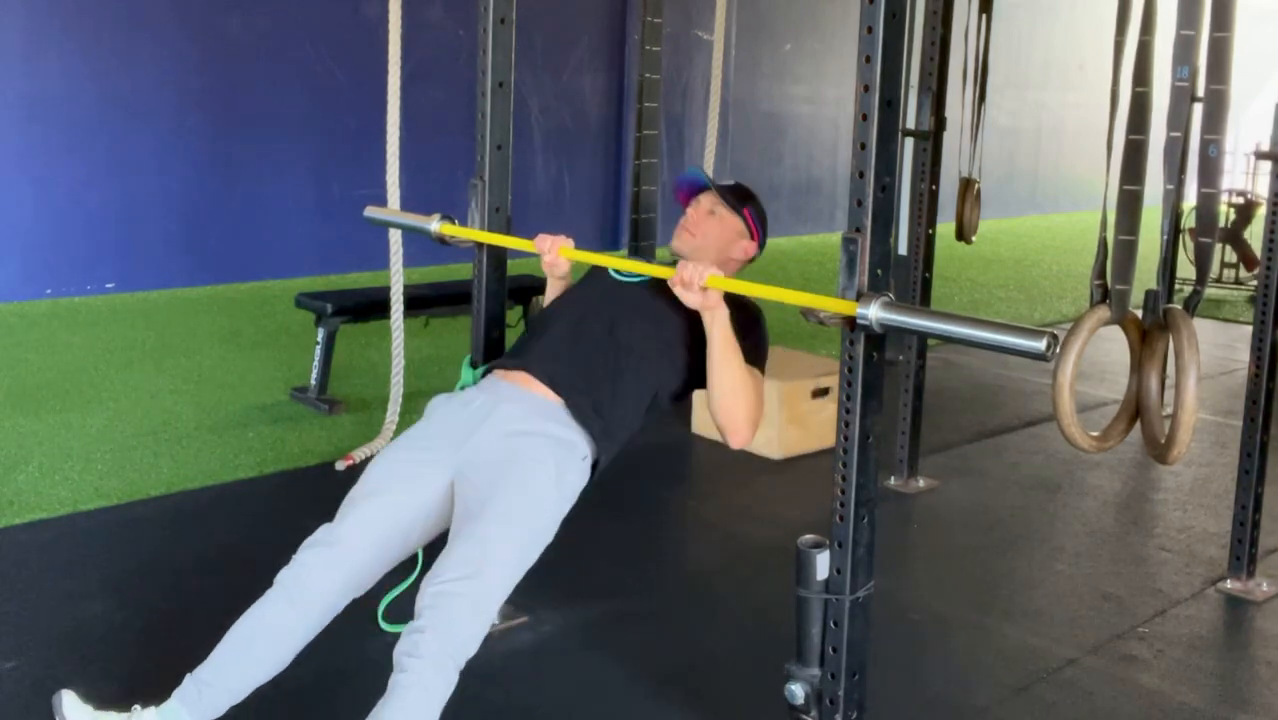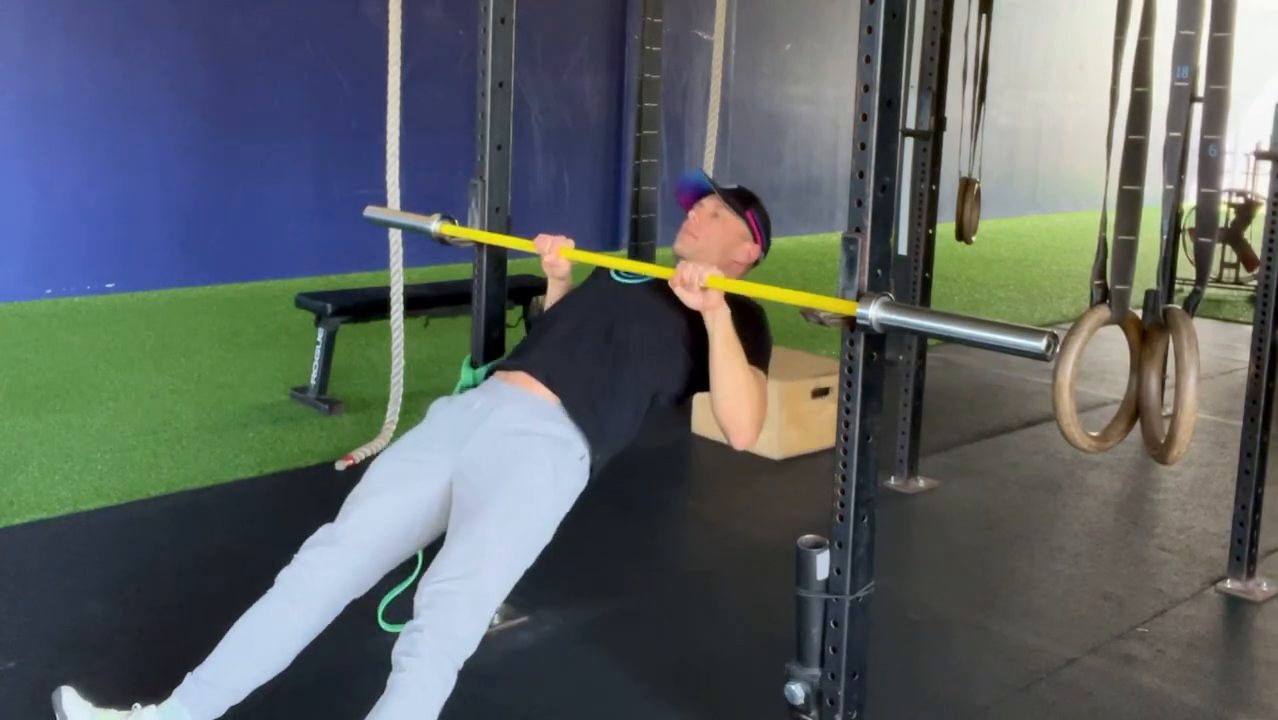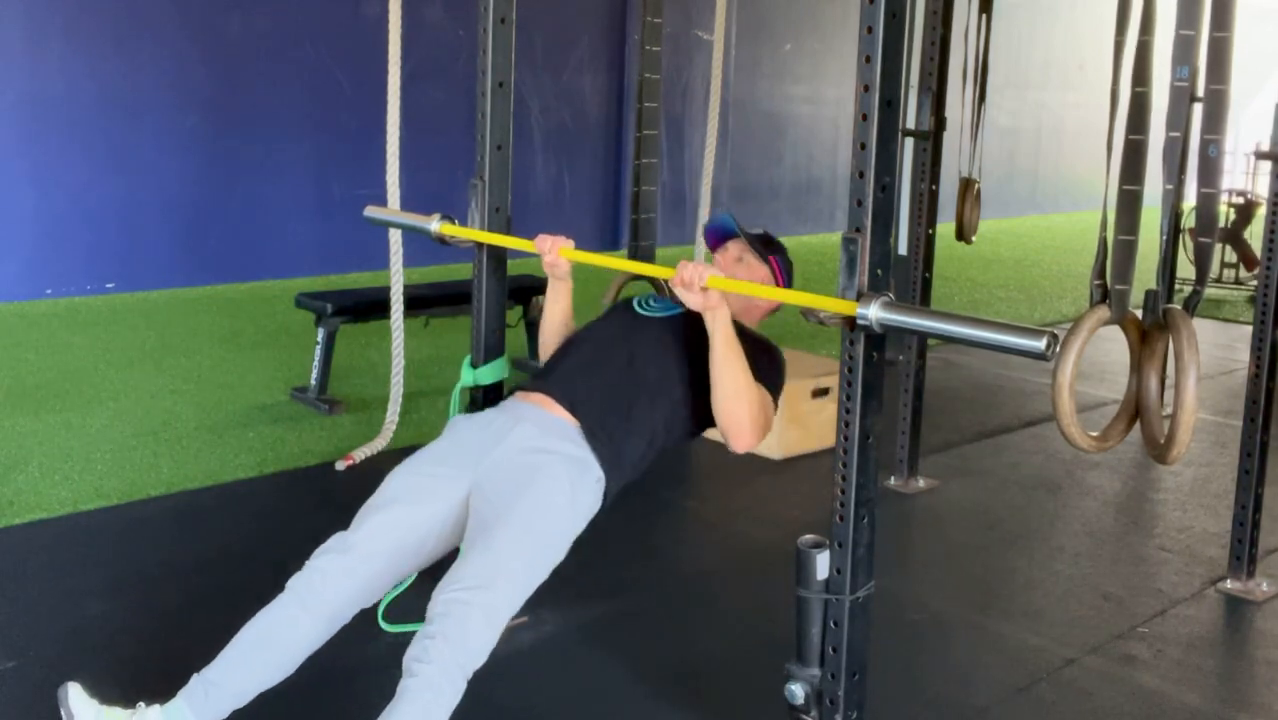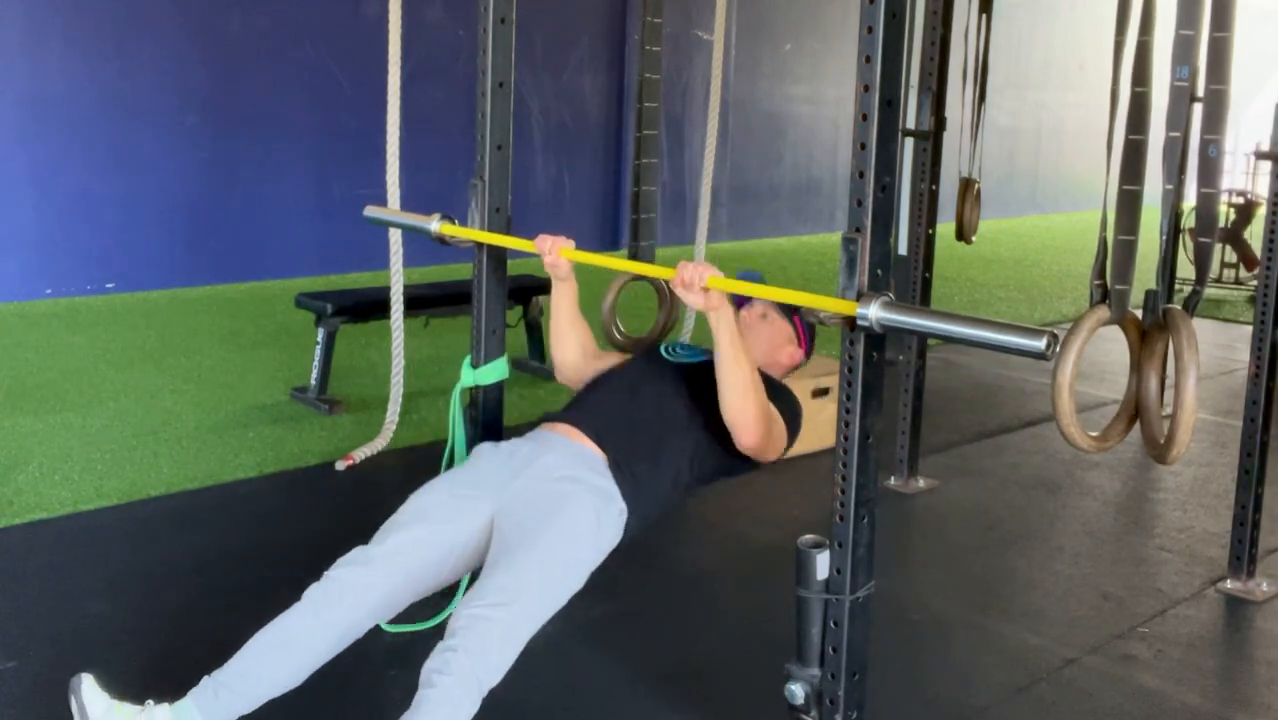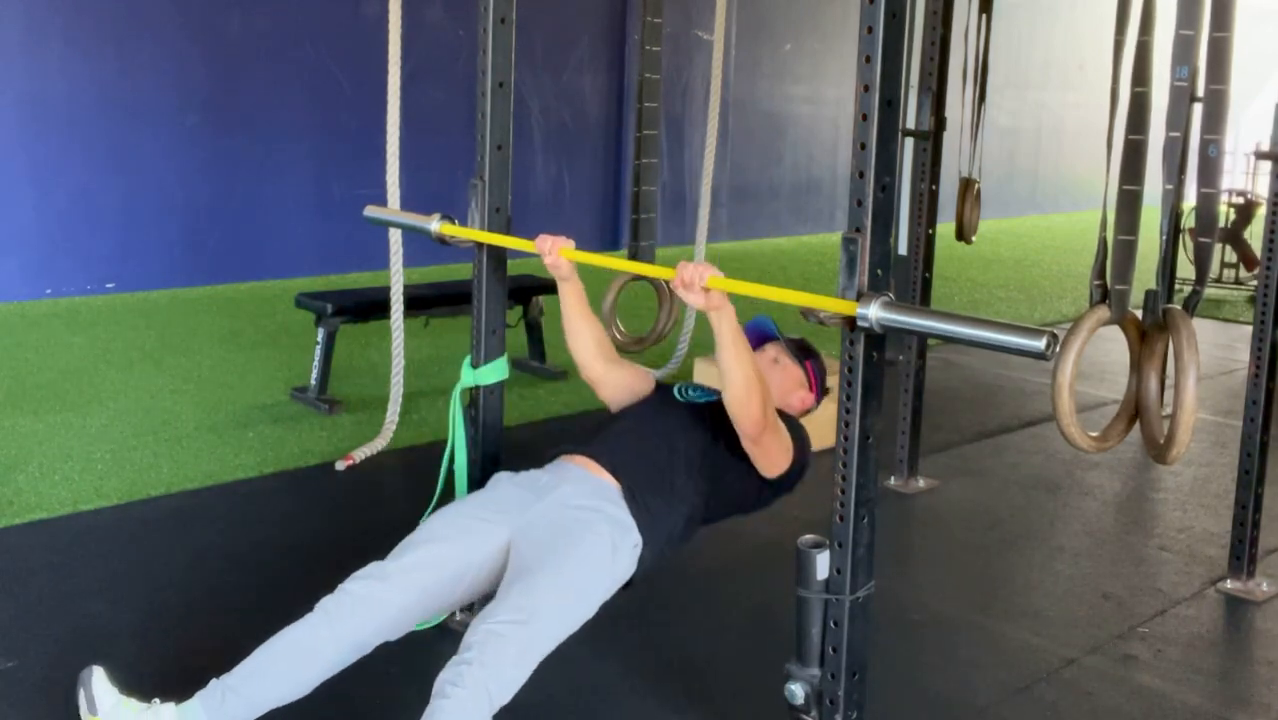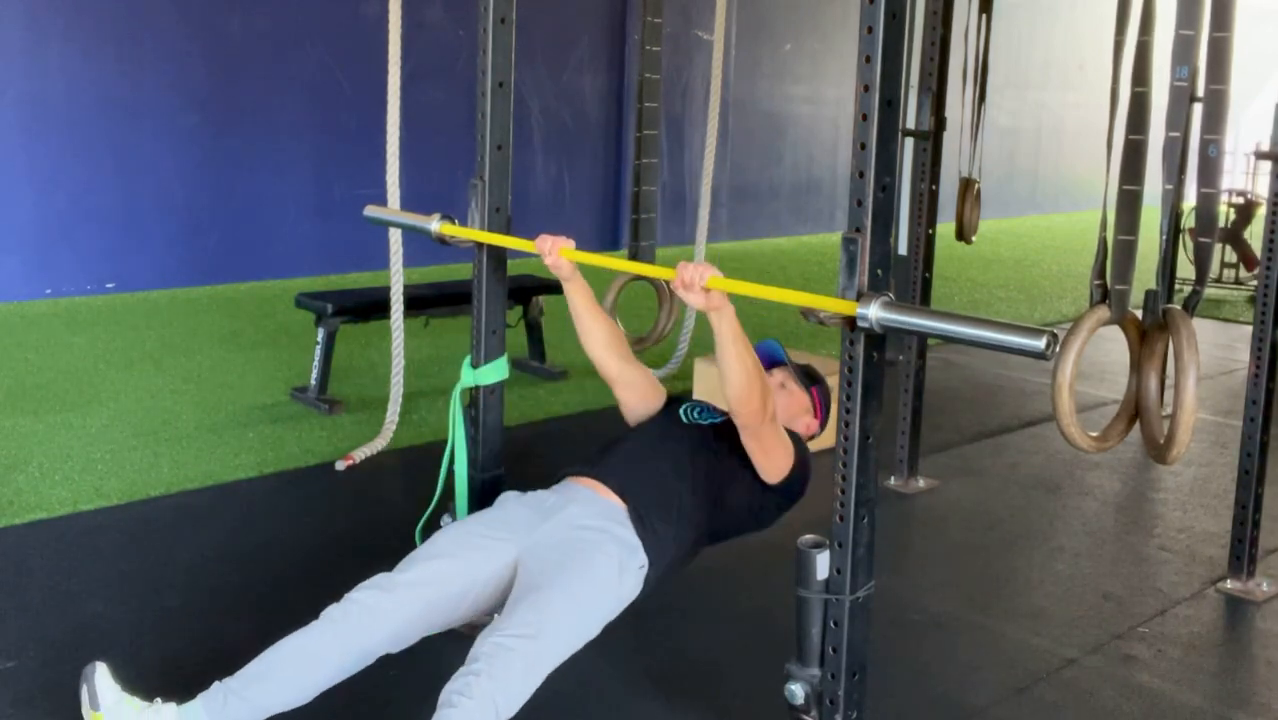
dt=0.2s
person 1, frame 1
left shoulder: (734, 318)
right shoulder: (628, 270)
left elbow: (737, 429)
left wrist: (714, 310)
right wrist: (557, 276)
left hip: (547, 442)
right hip: (468, 409)
left knee: (447, 616)
right knee: (329, 560)
person 1, frame 2
left shoulder: (734, 317)
right shoulder: (632, 271)
left elbow: (742, 431)
left wrist: (717, 311)
right wrist: (559, 277)
left hip: (546, 442)
right hip: (470, 411)
left knee: (448, 611)
right knee: (330, 561)
person 1, frame 3
left shoulder: (750, 353)
right shoulder: (651, 303)
left elbow: (743, 434)
left wrist: (718, 312)
right wrist: (561, 279)
left hip: (562, 461)
right hip: (487, 430)
left knee: (460, 619)
right knee: (342, 567)
person 1, frame 4
left shoulder: (772, 403)
right shoulder: (675, 358)
left elbow: (751, 435)
right elbow: (574, 370)
left wrist: (720, 311)
right wrist: (563, 277)
left hip: (587, 491)
right hip: (511, 459)
left knee: (479, 637)
right knee: (361, 581)
person 1, frame 5
left shoulder: (780, 449)
right shoulder: (682, 397)
left elbow: (752, 420)
right elbow: (596, 364)
left wrist: (720, 312)
right wrist: (566, 275)
left hip: (602, 523)
right hip: (527, 489)
left knee: (493, 652)
right knee: (376, 596)
person 1, frame 6
left shoulder: (778, 468)
right shoulder: (683, 415)
left elbow: (752, 413)
right elbow: (614, 361)
left wrist: (719, 310)
right wrist: (568, 273)
left hip: (608, 543)
right hip: (533, 510)
right knee: (381, 606)
